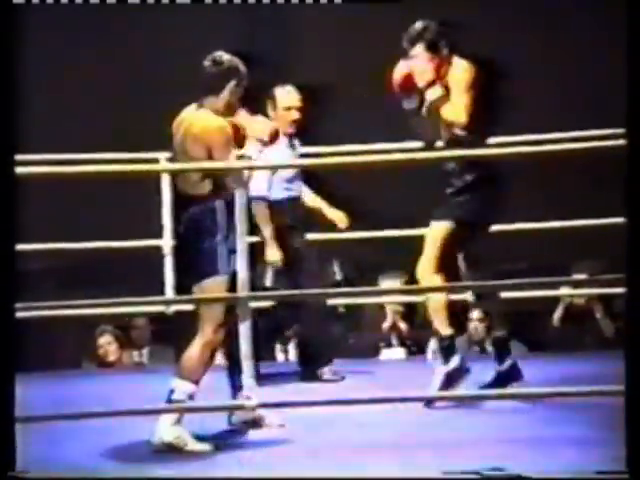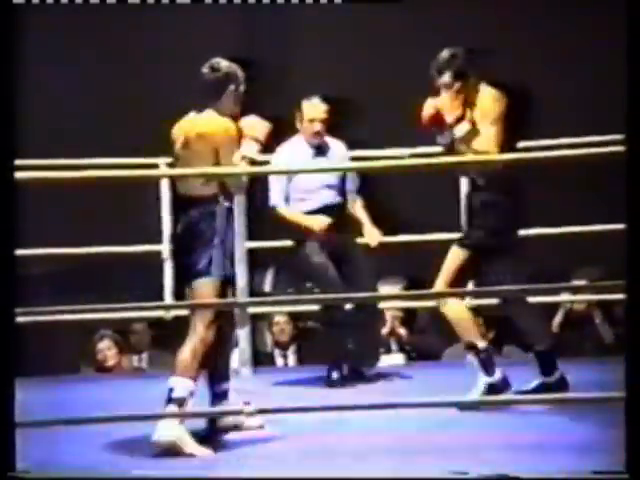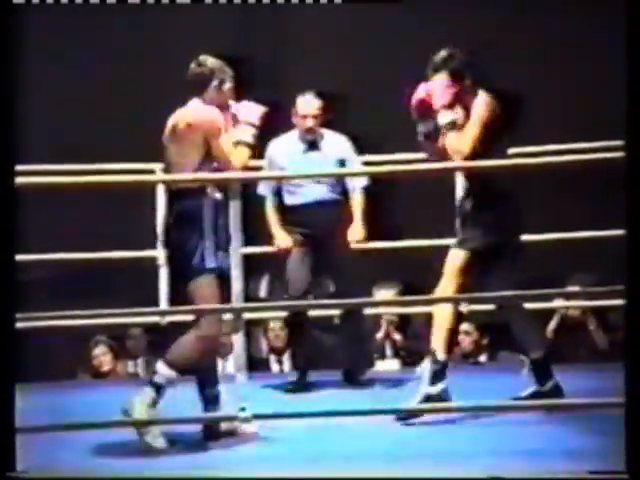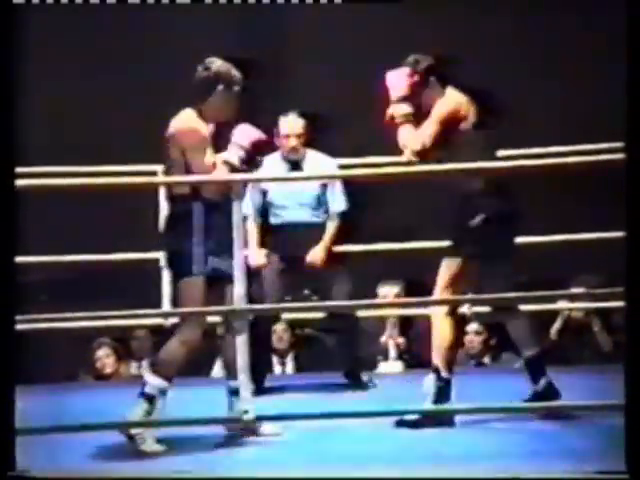
dt=0.3s
person 1, frame 1
left shoulder: (185, 118)
right shoulder: (216, 125)
right elbow: (233, 186)
left wrist: (238, 132)
right wrist: (254, 143)
left hip: (189, 219)
right hip: (210, 222)
left knee: (231, 315)
right knee: (211, 329)
left ankle: (243, 400)
right ankle: (169, 424)
person 1, frame 2
left shoulder: (183, 126)
right shoulder: (224, 126)
right elbow: (236, 184)
right wrist: (251, 142)
left hip: (187, 222)
right hip: (208, 224)
left knee: (221, 321)
right knee: (202, 328)
left ankle: (221, 410)
right ankle: (170, 422)
person 1, frame 3
left shoulder: (183, 118)
right shoulder: (208, 116)
right elbow: (234, 167)
left wrist: (233, 122)
right wrist: (246, 127)
left hip: (192, 220)
right hip: (199, 220)
left knee: (214, 327)
right knee: (208, 328)
left ankle: (215, 415)
right ankle: (144, 402)
person 1, frame 4
left shoulder: (198, 125)
right shoulder: (191, 127)
right elbow: (212, 187)
left wrist: (234, 145)
right wrist: (237, 148)
left hip: (209, 227)
right hip: (194, 225)
right knee: (192, 331)
right ankle: (139, 416)
person 2, frame 1
left shoulder: (462, 71)
right shoulder: (440, 79)
left elbow: (461, 121)
right elbow: (432, 135)
left wrist: (431, 89)
right wrist: (414, 101)
left hip: (472, 179)
right hip: (462, 179)
left knee: (428, 269)
right knee: (473, 275)
left ankle: (450, 359)
right ankle: (507, 363)
person 2, frame 2
left shoulder: (490, 100)
right shoulder: (468, 107)
left elbow: (492, 155)
left wrist: (459, 125)
right wrist: (446, 131)
left hip: (496, 206)
right hip: (487, 206)
left knee: (443, 290)
right knee: (511, 295)
left ankle: (491, 372)
right ankle: (551, 375)
person 2, frame 3
left shoulder: (482, 103)
right shoulder: (460, 108)
left elbow: (463, 151)
right elbow: (443, 156)
left wrist: (444, 113)
right wrist: (430, 121)
left hip: (487, 211)
right hip: (480, 211)
left knee: (446, 292)
right knee: (507, 301)
left ankle: (435, 384)
right ankle: (546, 382)
person 2, frame 4
left shoulder: (450, 104)
right shoulder: (450, 106)
left elbow: (414, 147)
right elbow: (423, 153)
left wrist: (402, 111)
right wrist: (403, 111)
left hip: (482, 212)
right hip: (488, 211)
left knee: (442, 302)
left ankle: (440, 401)
right ankle: (541, 383)
person 3, frame 1
left shoulder: (290, 141)
right shoulder: (266, 144)
right elbow: (257, 197)
left wrist: (326, 209)
right wrist: (270, 242)
left hip: (290, 220)
right hip: (280, 223)
left knee: (301, 292)
right knee: (311, 289)
right ankle: (316, 364)
person 3, frame 2
left shoulder: (338, 149)
right shoulder: (285, 155)
left elbow: (351, 192)
right elbow: (277, 204)
left wrist: (368, 224)
right wrist: (307, 221)
left hip: (340, 229)
right hip: (310, 233)
left knee: (365, 291)
right knee: (334, 292)
left ankle: (358, 364)
right ankle: (337, 365)
person 3, frame 3
left shoulder: (339, 143)
right shoulder: (278, 148)
left elbow: (356, 186)
right elbow: (268, 195)
left wrist: (357, 222)
right wrist: (277, 232)
left hip: (333, 224)
right hip: (297, 226)
left knee: (349, 294)
right knee: (297, 291)
left ankle: (355, 369)
right ankle: (300, 370)
person 3, frame 4
left shoulder: (324, 164)
right shoulder: (264, 168)
left elbow: (335, 212)
right elbow: (251, 214)
left wrist: (323, 247)
right wrist: (253, 248)
left hip: (315, 242)
right hip: (278, 245)
left ankle: (354, 370)
right ankle: (255, 377)
